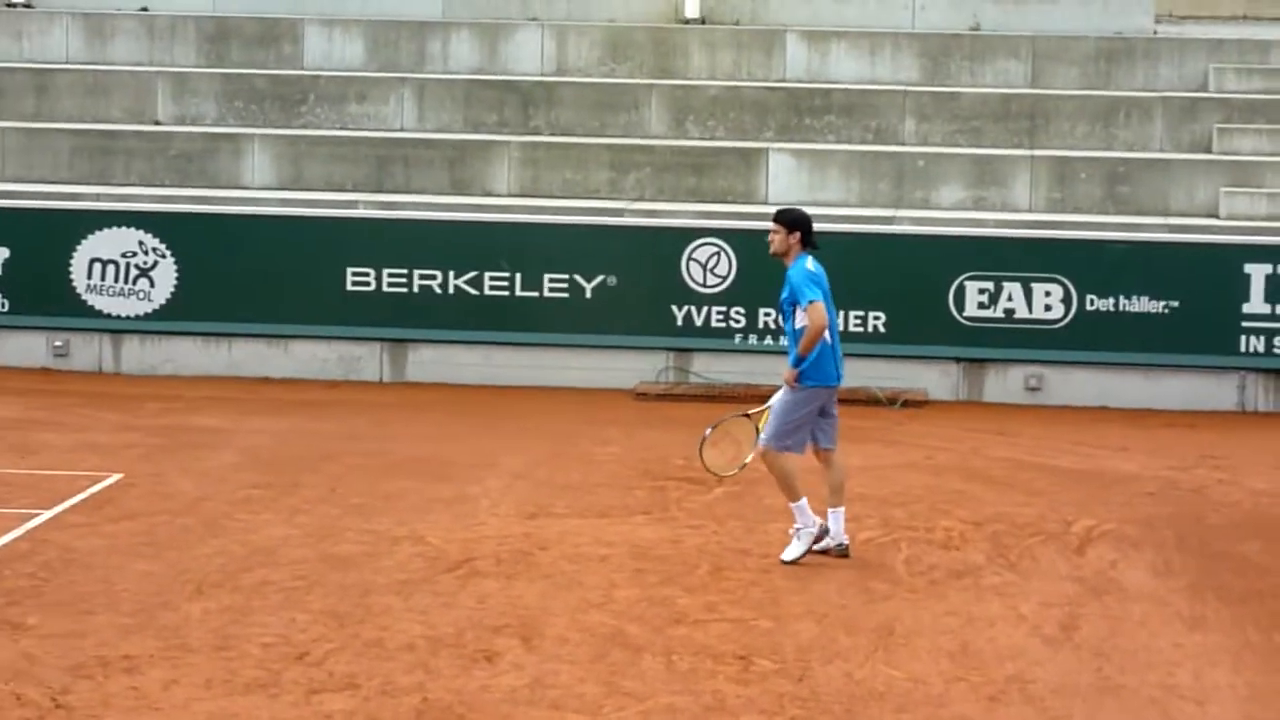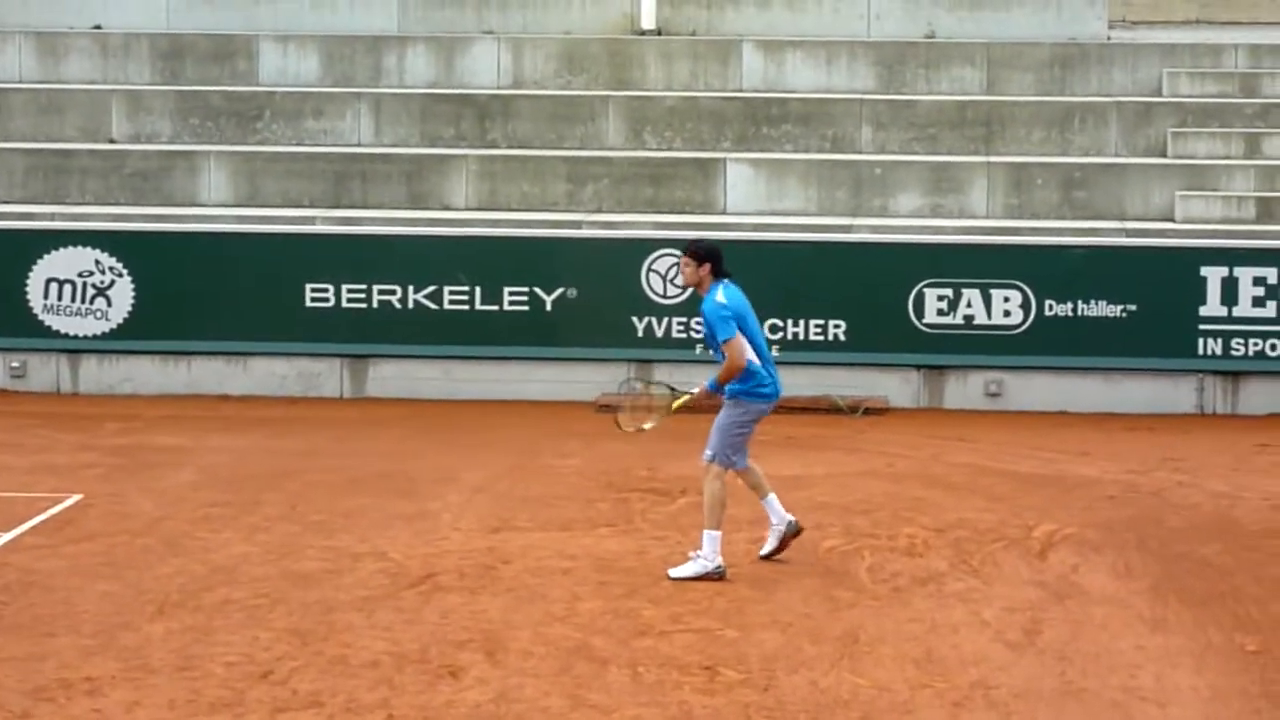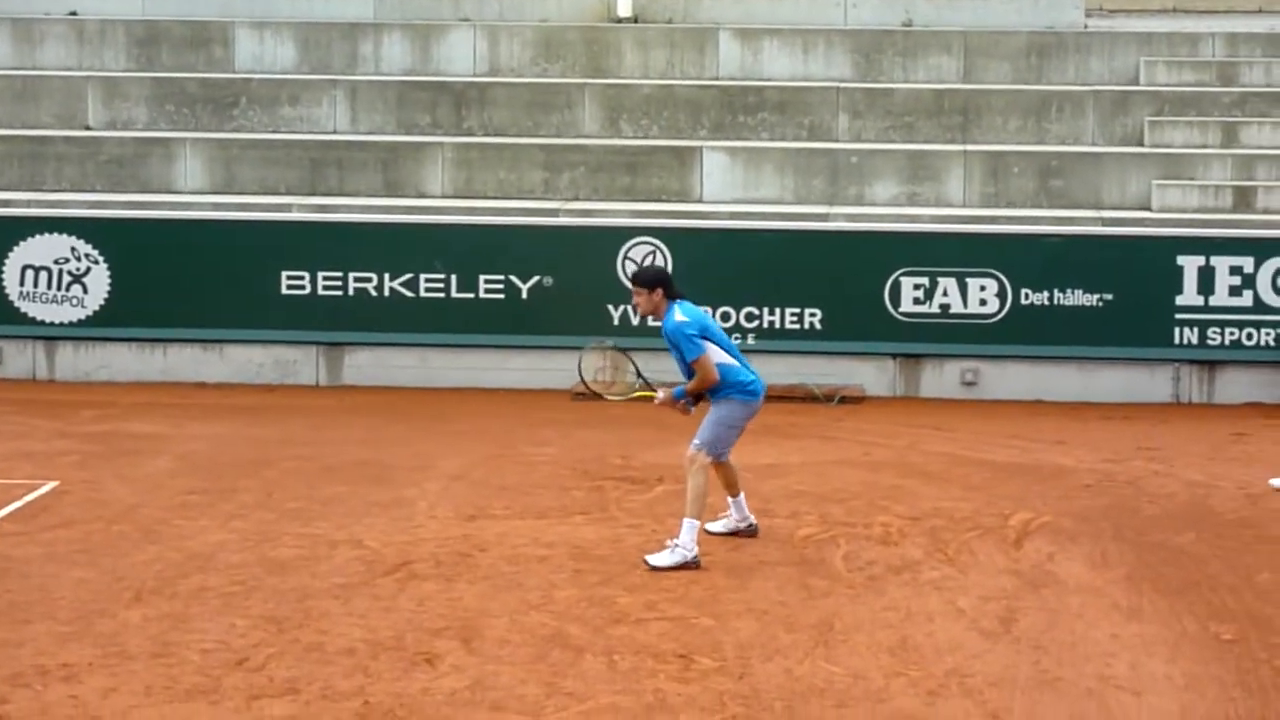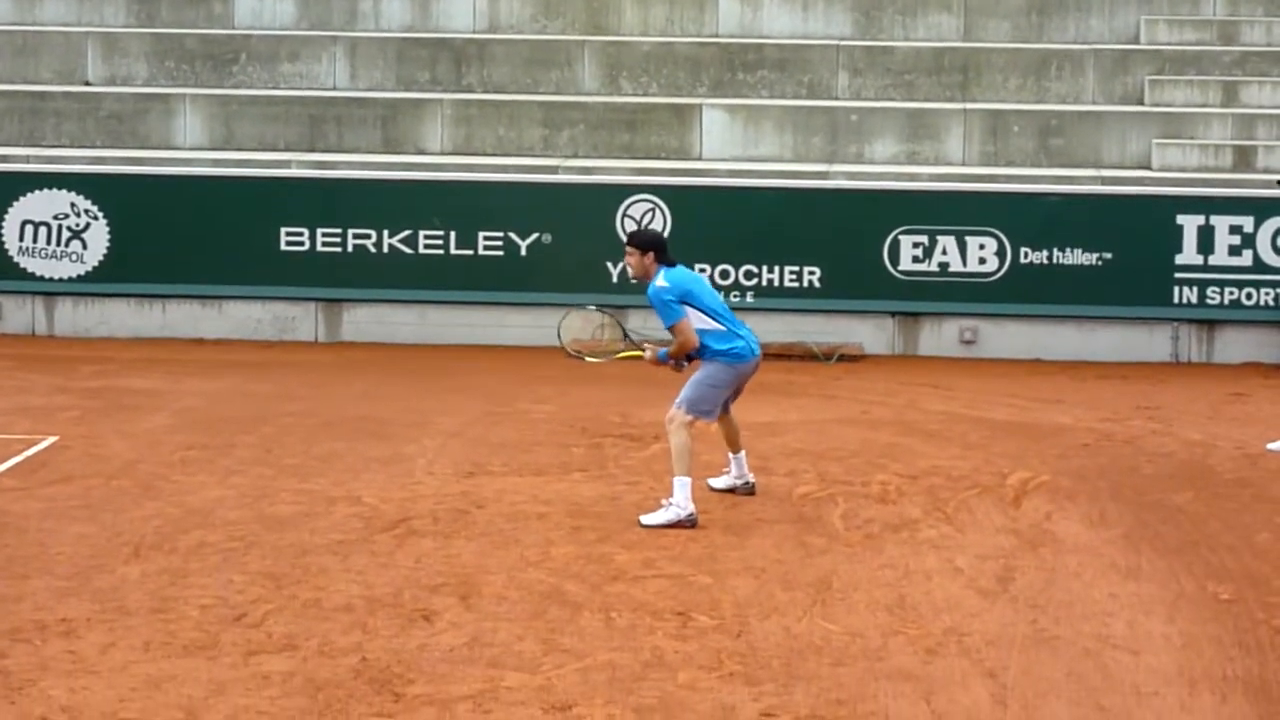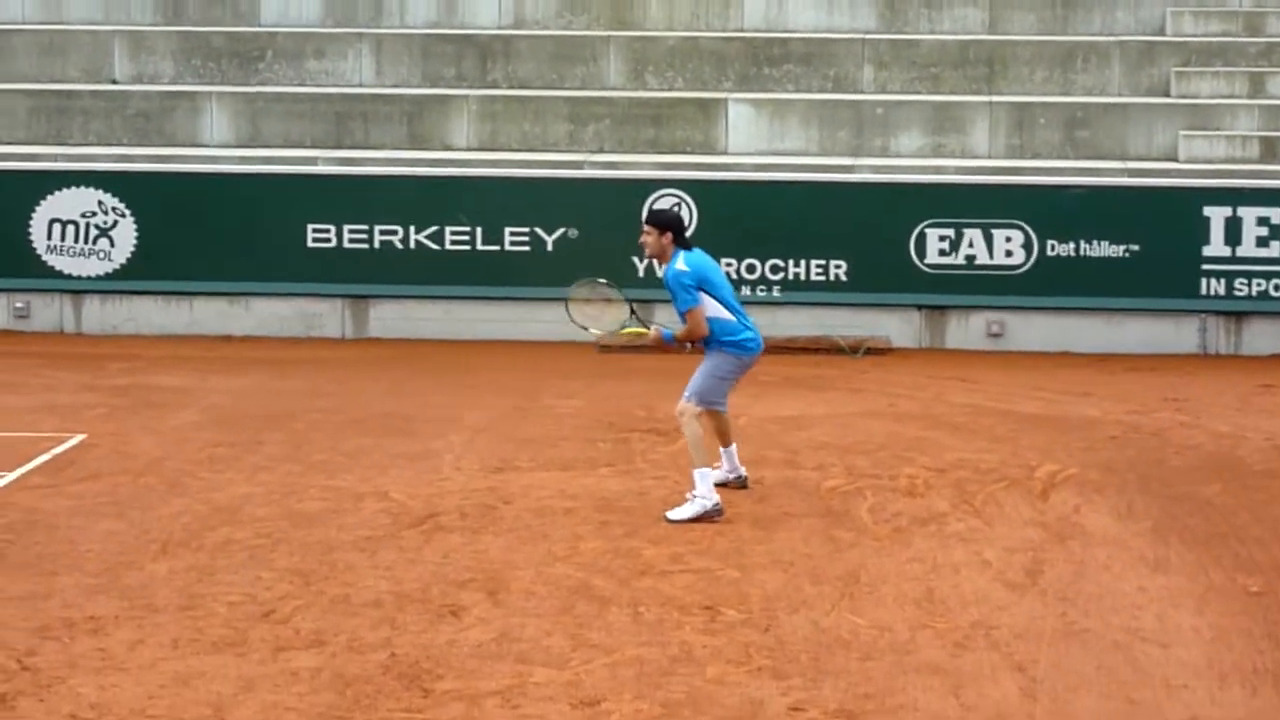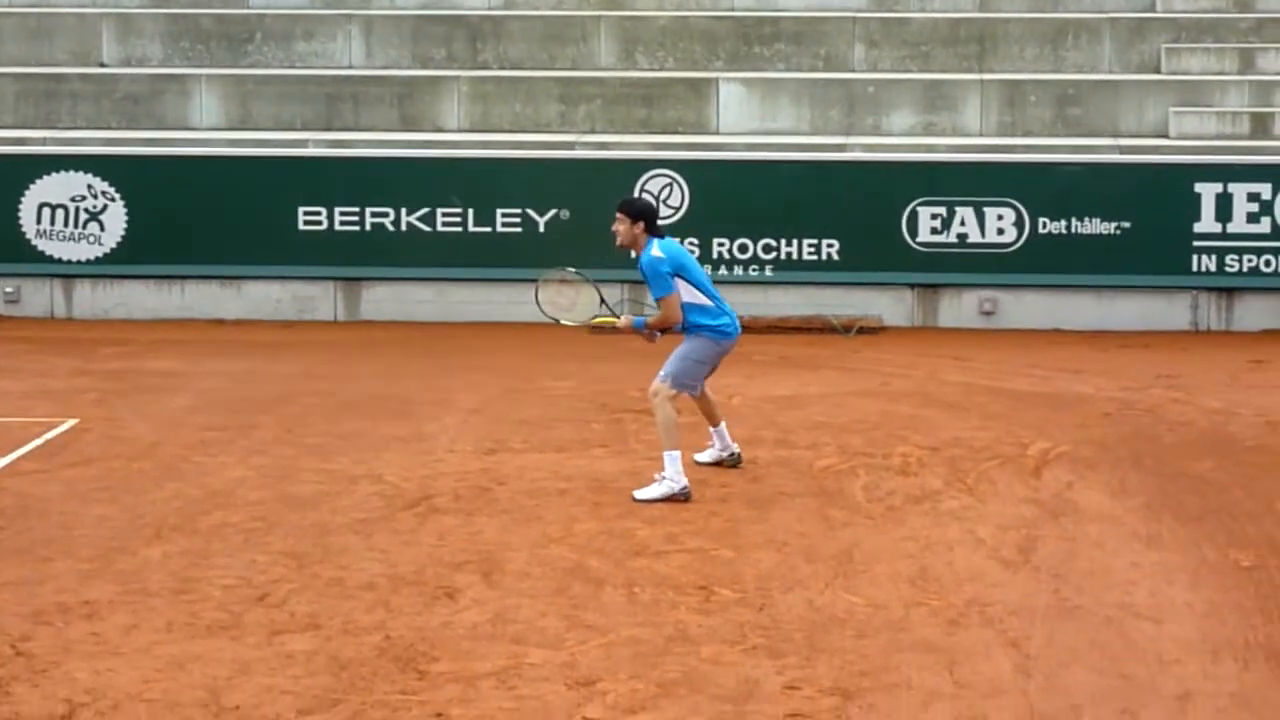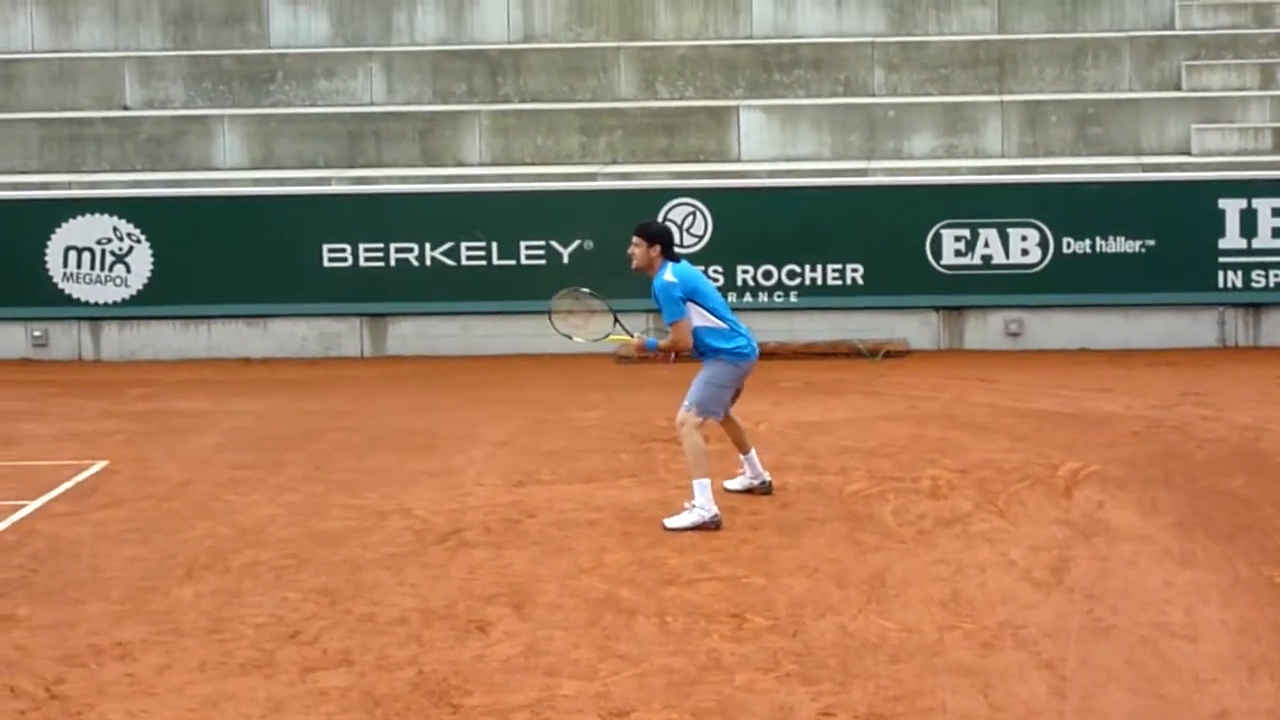
dt=0.4s
person 1, frame 1
left shoulder: (800, 273)
right shoulder: (809, 269)
left elbow: (819, 323)
left wrist: (795, 363)
left hip: (810, 378)
right hip: (825, 375)
left knee: (771, 448)
right knee: (825, 452)
left ankle: (808, 524)
right ankle: (836, 534)
person 1, frame 2
left shoulder: (715, 305)
right shoulder: (725, 290)
left elbow: (736, 362)
left wrist: (713, 387)
right wrist: (720, 383)
left hip: (748, 394)
right hip: (760, 389)
left knee: (714, 467)
right knee: (738, 461)
left ankle: (710, 559)
right ankle: (781, 523)
person 1, frame 3
left shoulder: (677, 325)
right shoulder: (683, 310)
left elbow: (709, 376)
left wrist: (676, 396)
right wrist: (689, 396)
left hip: (738, 394)
right hip: (746, 389)
left knee: (696, 460)
right knee: (716, 453)
left ankle: (685, 548)
right ankle: (741, 519)
person 1, frame 4
left shoulder: (659, 289)
right shoulder: (679, 273)
left elbow: (690, 341)
left wrist: (663, 356)
right wrist: (681, 357)
left hip: (727, 357)
right hip: (746, 350)
left knee: (677, 419)
right knee: (719, 411)
left ankle: (681, 506)
right ankle: (741, 477)
person 1, frame 5
left shoulder: (677, 272)
right shoulder: (694, 256)
left elbow: (699, 329)
left wrist: (666, 337)
right wrist: (683, 337)
left hip: (732, 347)
right hip: (746, 342)
left knee: (688, 412)
right knee: (707, 402)
left ankle: (707, 497)
right ankle: (732, 470)
person 1, frame 6
left shoulder: (653, 259)
right shoulder: (664, 246)
left elbow: (673, 317)
left wrist: (638, 324)
right wrist: (656, 326)
left hip: (710, 332)
right hip: (720, 326)
left knee: (660, 392)
right knee: (692, 385)
left ankle: (674, 480)
right ankle: (725, 449)
person 1, frame 7
left shoulder: (665, 283)
right shoulder: (679, 270)
left elbow: (682, 341)
left wrist: (649, 345)
right wrist: (668, 346)
left hip: (727, 355)
right hip: (738, 349)
left knee: (688, 421)
right knee: (720, 412)
left ankle: (704, 508)
right ankle: (757, 476)
